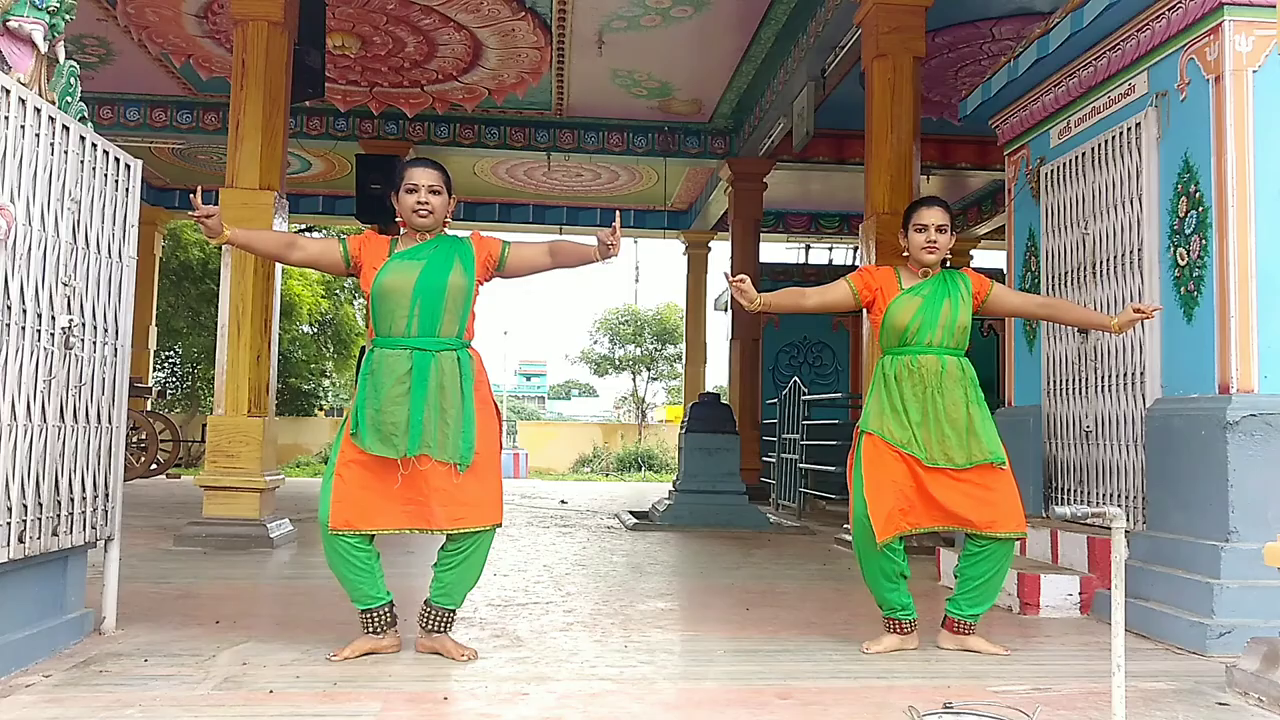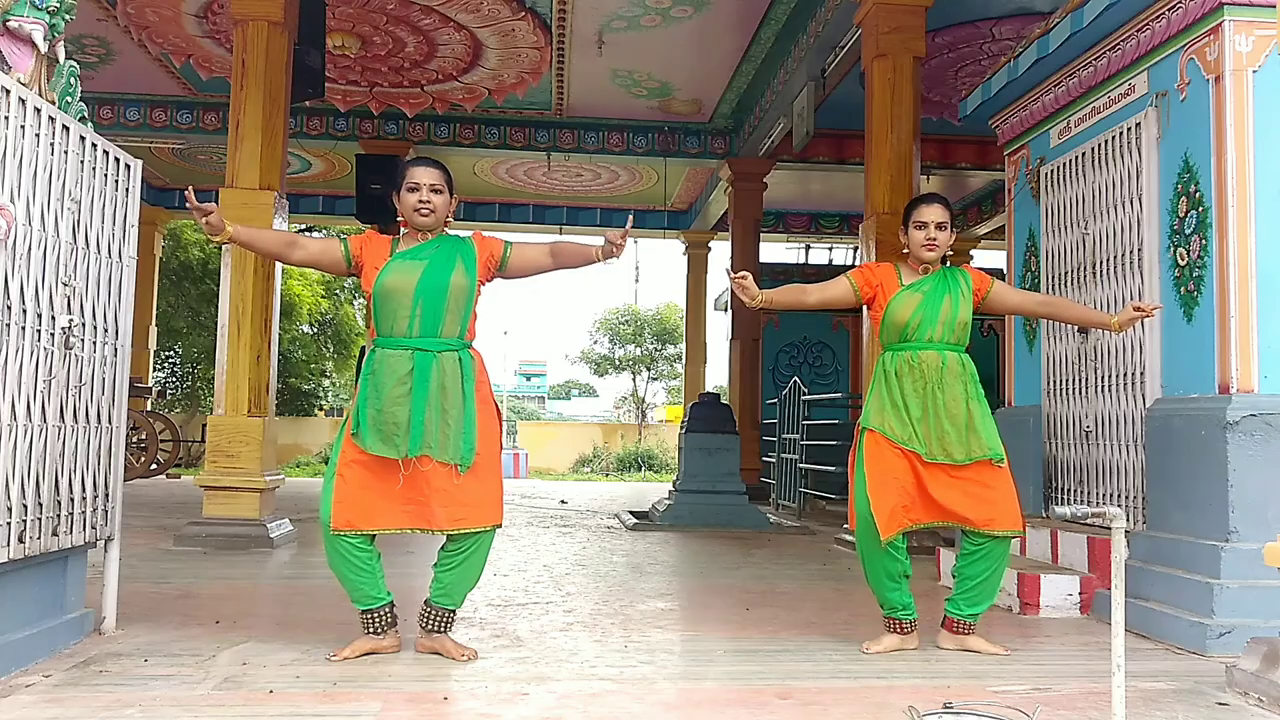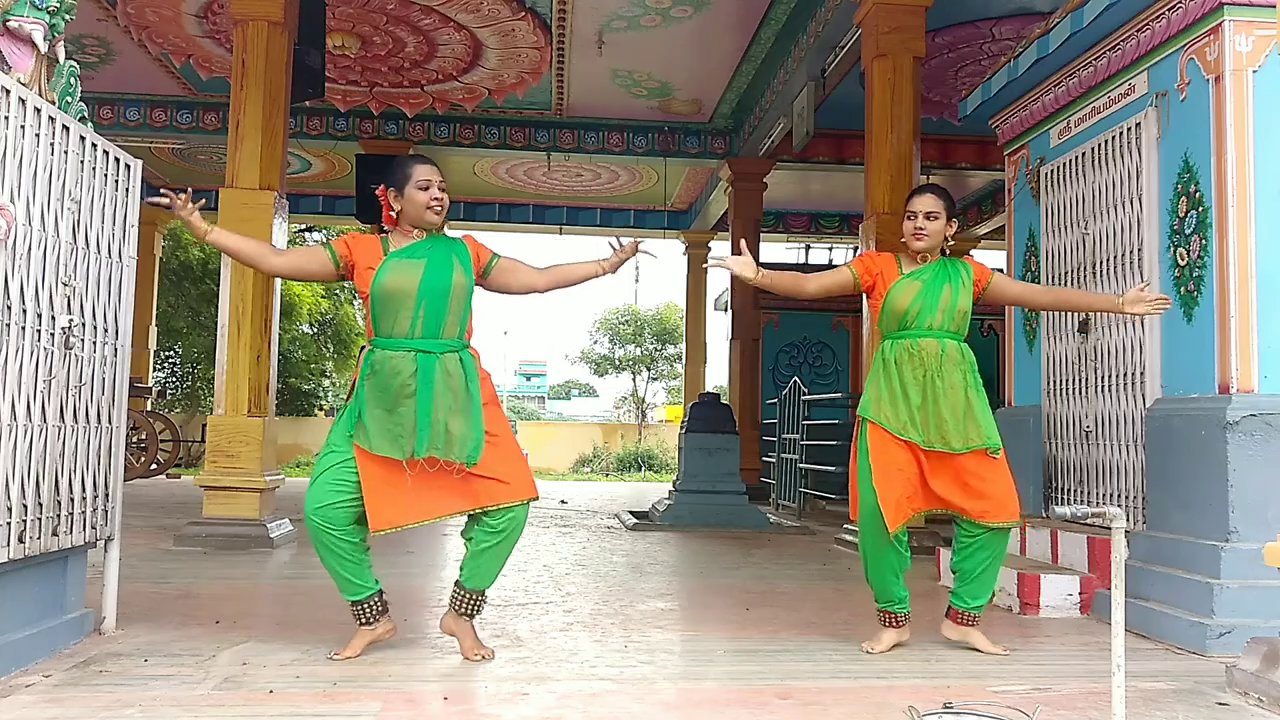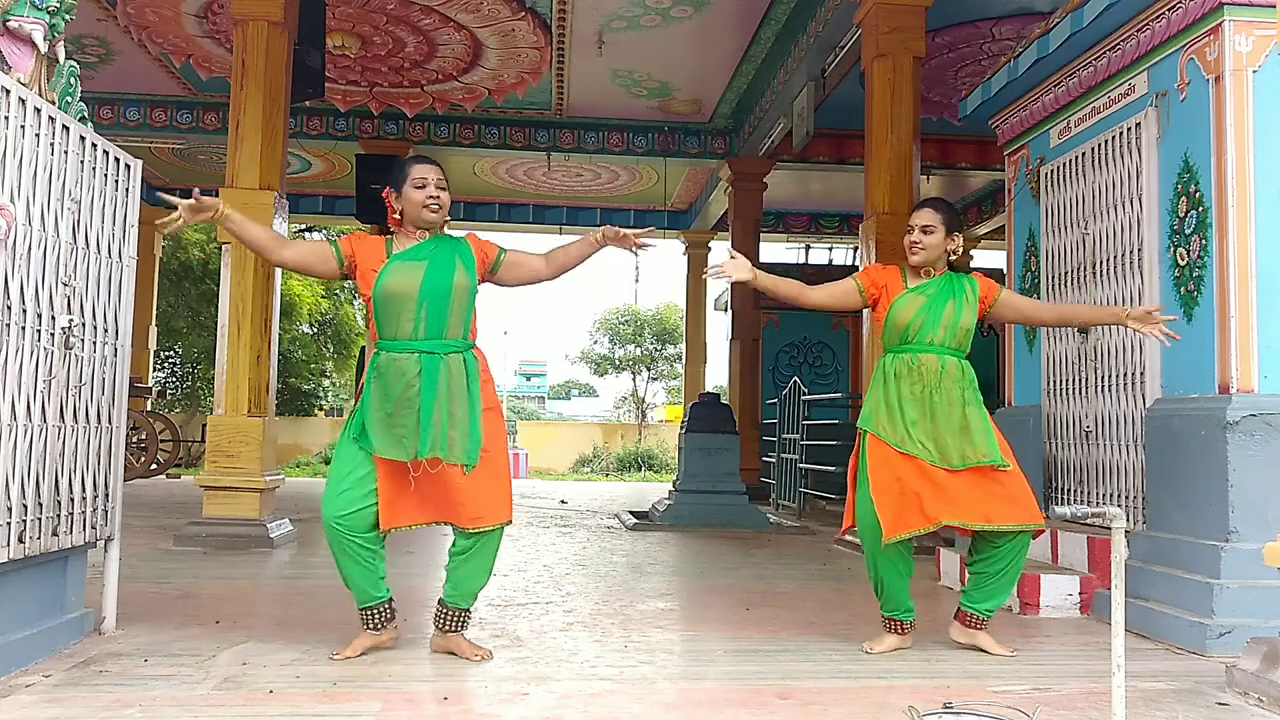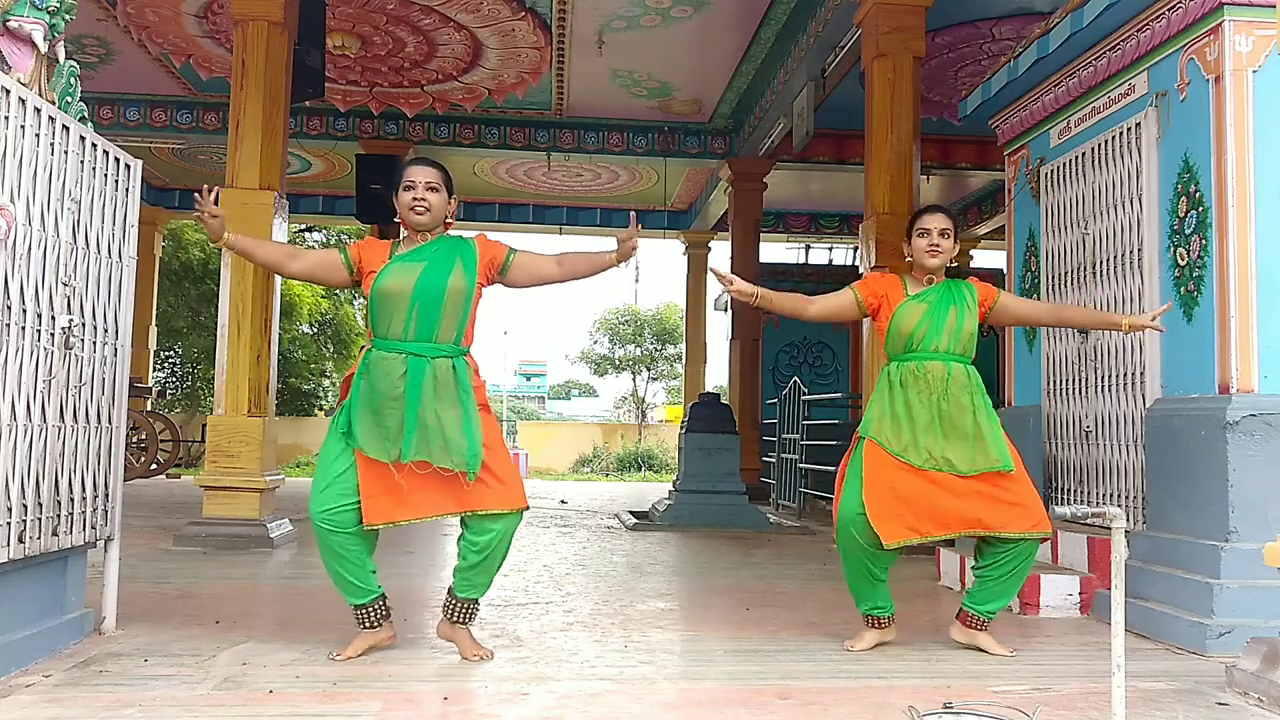
dt=0.3s
person 1, frame 1
left shoulder: (474, 251)
right shoulder: (369, 249)
left elbow: (548, 254)
right elbow: (294, 247)
left wrist: (595, 251)
right wrist: (227, 233)
left hip: (454, 396)
right hip: (384, 395)
left knee: (472, 514)
right knee: (342, 513)
left ankle: (435, 626)
right ankle: (379, 627)
person 1, frame 2
left shoulder: (475, 250)
right shoulder: (371, 249)
left elbow: (550, 254)
right elbow: (295, 247)
left wrist: (601, 249)
right wrist: (226, 229)
left hip: (455, 396)
right hip: (385, 395)
left knee: (471, 514)
right knee: (344, 512)
left ankle: (435, 627)
right ankle: (379, 628)
person 1, frame 3
left shoulder: (465, 252)
right shoulder: (360, 249)
left elbow: (536, 279)
right elbow: (276, 259)
left wrist: (605, 266)
right wrist: (202, 227)
left hip: (458, 394)
right hip: (384, 397)
left knee: (507, 502)
right knee: (327, 508)
left ankle: (461, 612)
right ankle: (373, 616)
person 1, frame 4
left shoulder: (471, 251)
right shoulder: (365, 251)
left elbow: (544, 265)
right elbow: (283, 251)
left wrist: (602, 238)
right wrist: (220, 212)
left hip: (460, 396)
right hip: (387, 397)
left knee: (482, 515)
right knee: (345, 512)
left ankle: (450, 628)
right ankle: (379, 622)
person 1, frame 5
left shoulder: (477, 252)
right shoulder: (371, 254)
left elbow: (554, 268)
right elbow: (294, 261)
left wrist: (615, 256)
right wrist: (225, 235)
left hip: (450, 396)
right hip: (376, 396)
left knee: (499, 508)
right knee: (331, 510)
left ankle: (456, 619)
right ankle: (374, 622)
person 2, frame 1
left shoulder: (968, 285)
right shoulder: (876, 280)
left elbow: (1040, 305)
right elbow: (810, 297)
left wrist: (1113, 322)
right wrist: (759, 301)
left hip: (957, 414)
right hip: (894, 413)
left knee: (996, 518)
right knee: (874, 518)
left ankle: (960, 625)
right ankle: (900, 624)
person 2, frame 2
left shoulder: (969, 282)
right shoulder: (876, 277)
left elbow: (1041, 304)
right elbow: (811, 295)
left wrist: (1113, 321)
right wrist: (760, 298)
left hip: (957, 410)
right hip: (895, 409)
left knee: (990, 515)
right knee: (878, 515)
left ankle: (960, 625)
right ankle: (900, 624)
person 2, frame 3
left shoulder: (968, 273)
right shoulder: (877, 266)
left elbow: (1041, 295)
right elbow: (810, 283)
left wrist: (1117, 304)
right wrist: (758, 277)
left hip: (955, 401)
right hip: (893, 400)
left knee: (988, 507)
right knee: (884, 507)
left ankle: (963, 617)
right ankle: (894, 618)
person 2, frame 4
left shoulder: (974, 289)
right shoulder: (882, 280)
left elbow: (1047, 312)
right elbow: (812, 296)
left wrist: (1126, 317)
right wrist: (755, 277)
left hip: (958, 414)
right hip: (895, 414)
left knee: (1011, 515)
right knee: (882, 518)
left ankle: (972, 620)
right ankle: (899, 625)
person 2, frame 5
left shoulder: (973, 294)
right shoulder: (881, 288)
left elbow: (1049, 312)
right elbow: (811, 307)
left wrist: (1122, 321)
right wrist: (754, 293)
left hip: (965, 421)
right hip: (898, 419)
left knee: (1022, 521)
right knee: (857, 519)
left ankle: (973, 620)
right ankle: (878, 620)
